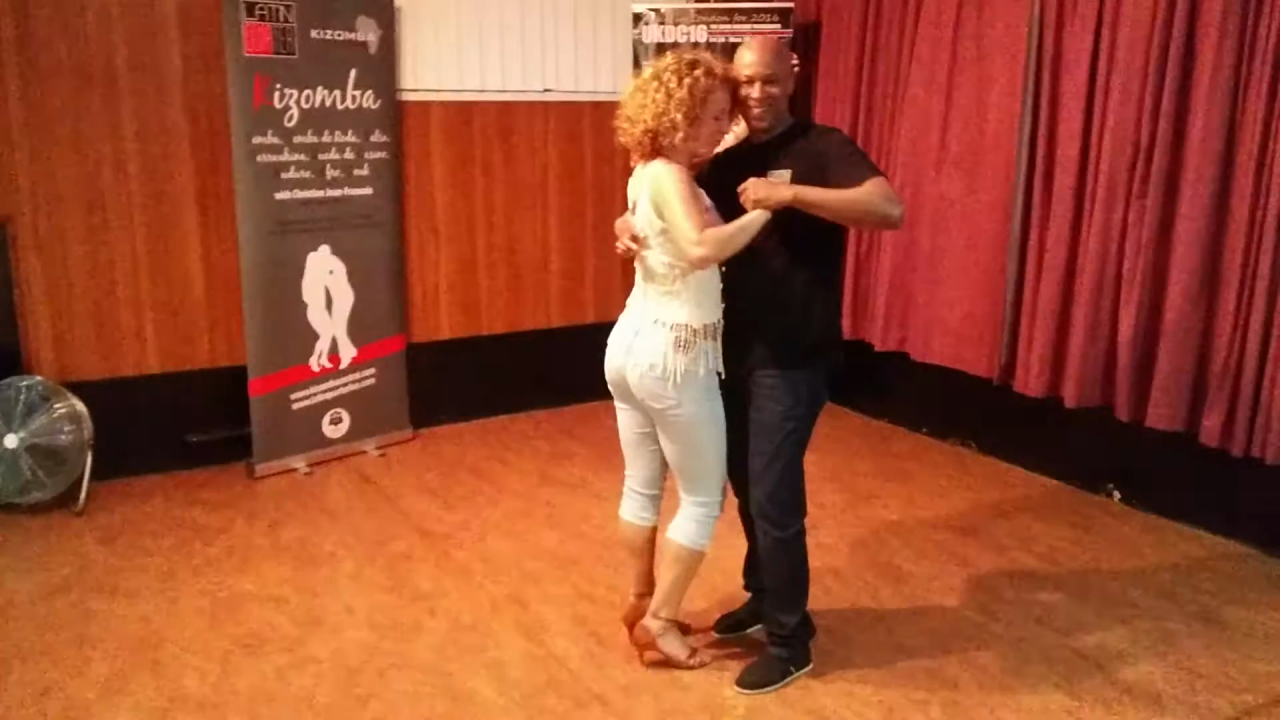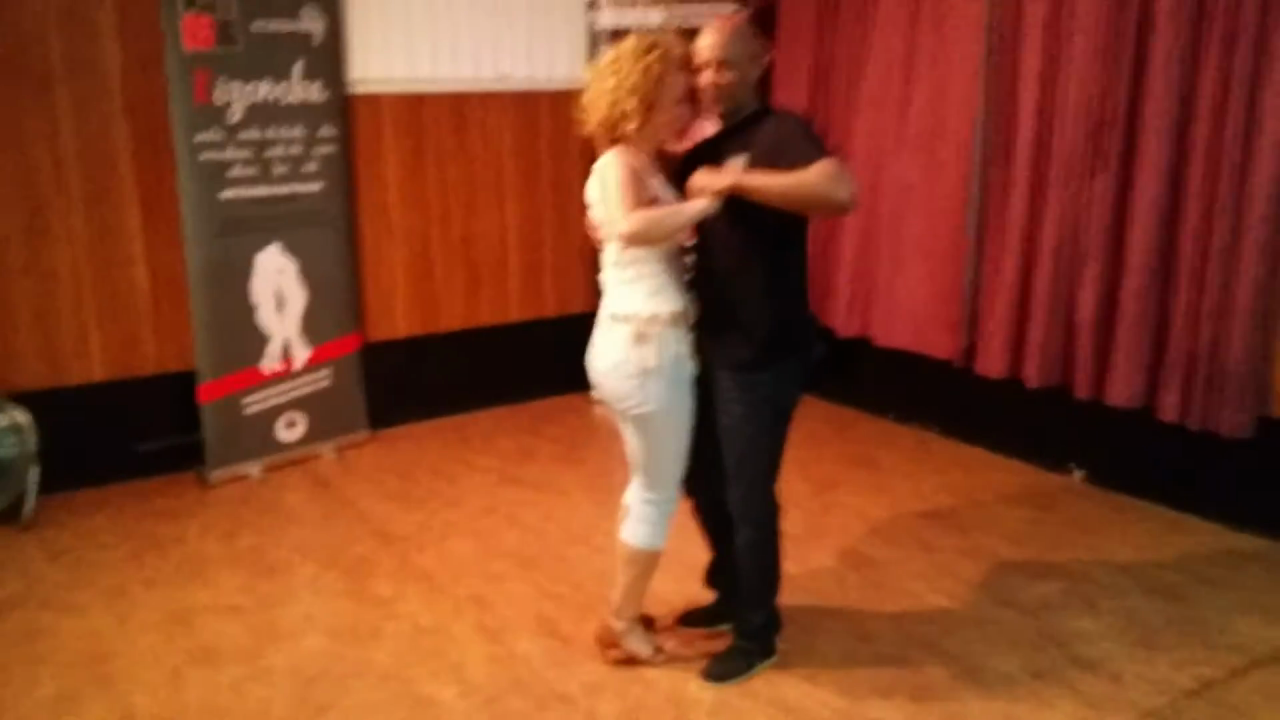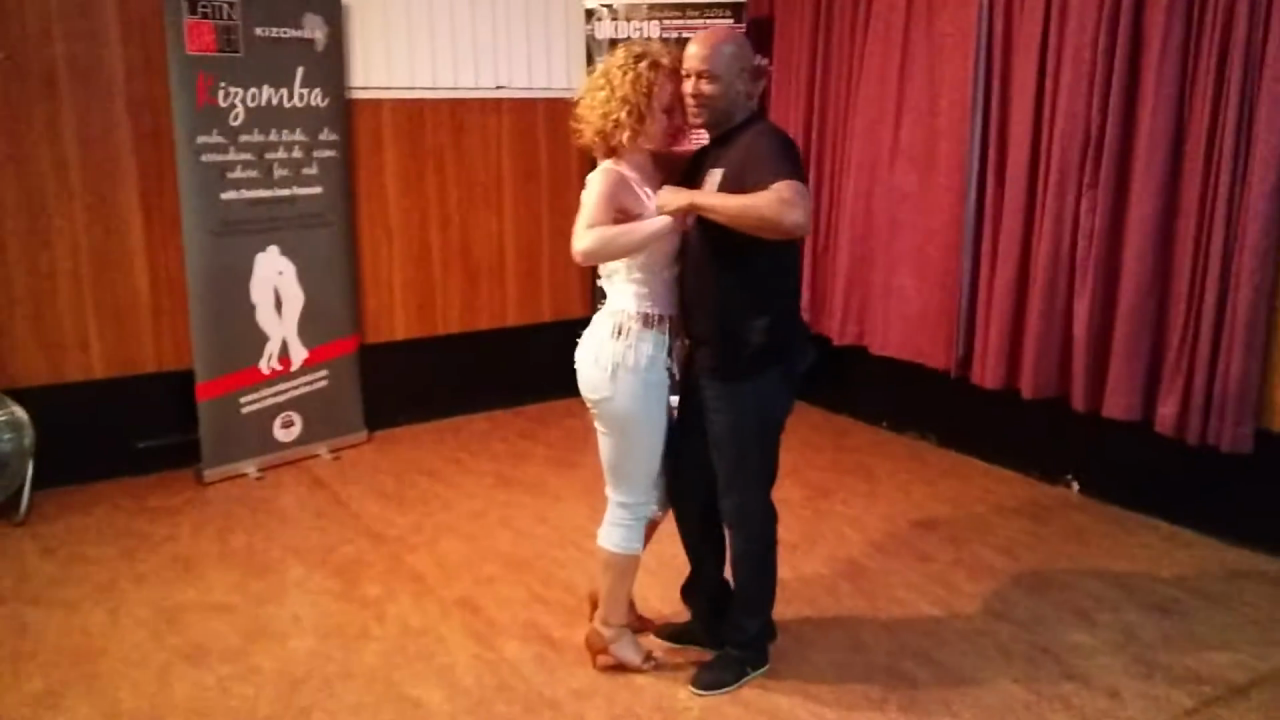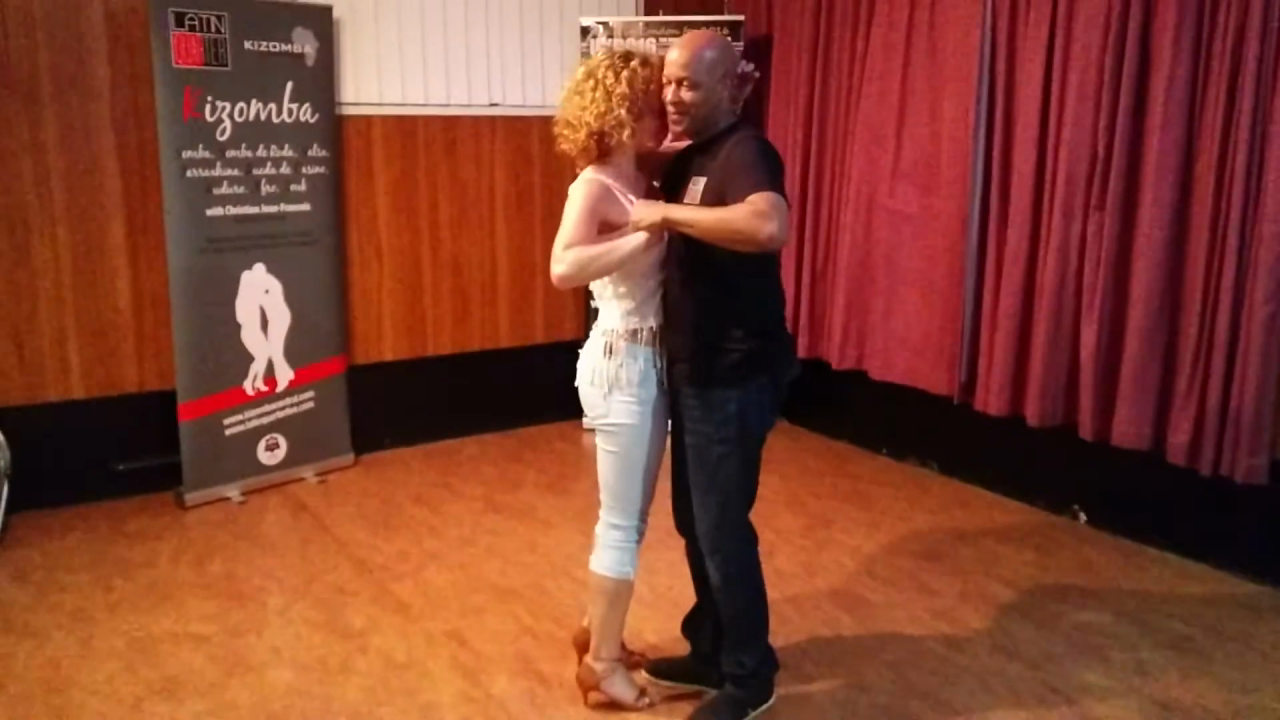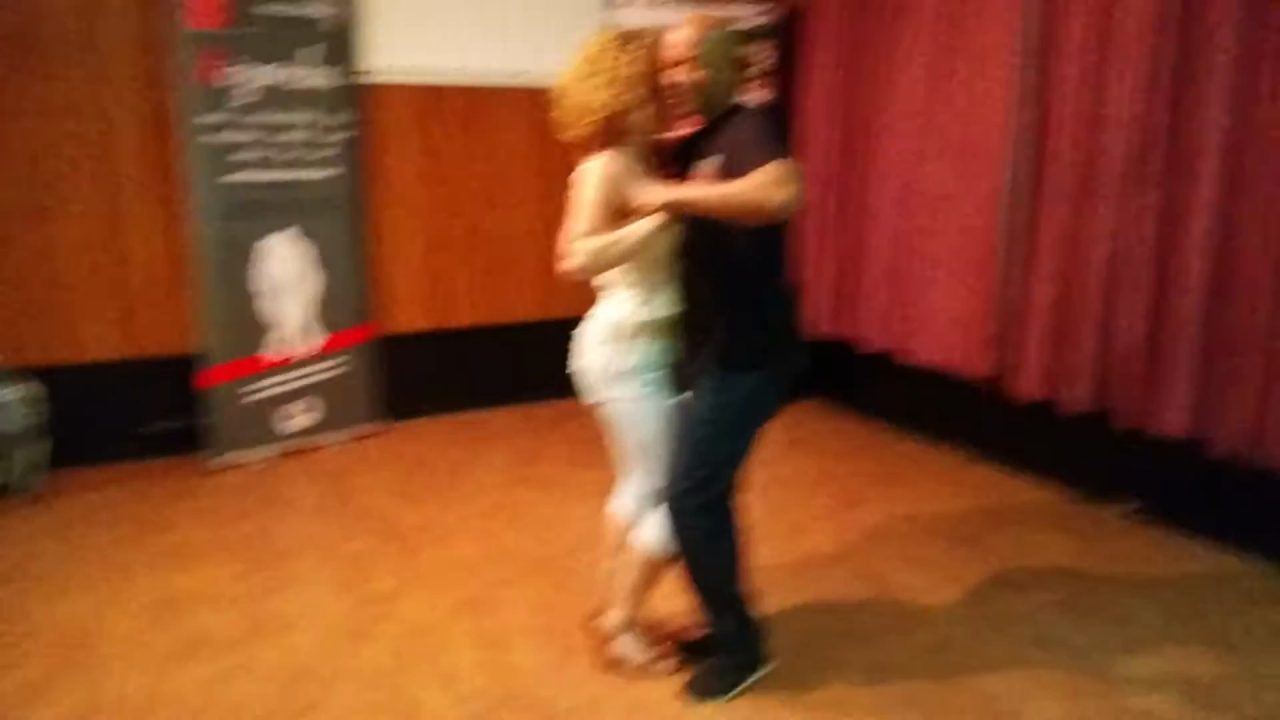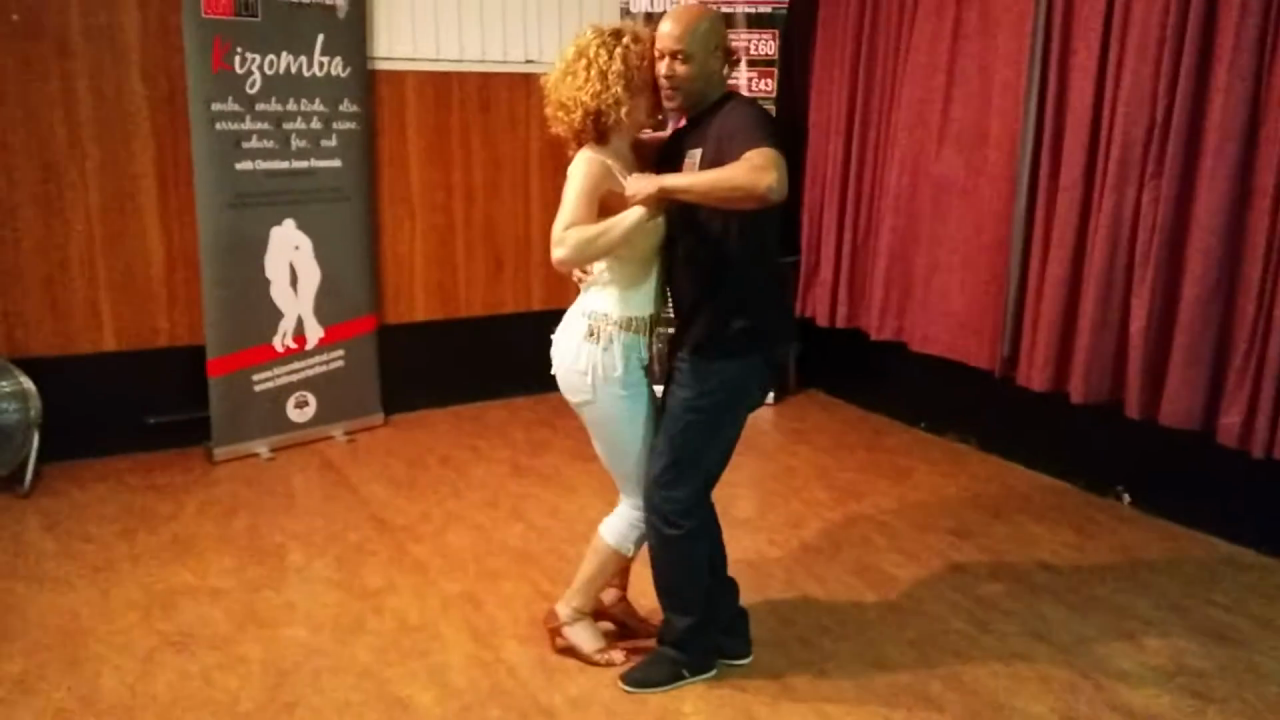
dt=0.5s
person 1, frame 1
left shoulder: (822, 148)
right shoulder: (729, 163)
left elbow: (888, 208)
left wrist: (790, 194)
right wrist: (631, 223)
left hip: (795, 356)
right hip: (741, 348)
left knee: (774, 497)
right knee: (746, 486)
left ankle: (789, 640)
right ankle: (763, 594)
person 1, frame 2
left shoulder: (781, 134)
right shoulder: (705, 151)
left elbow: (838, 192)
left wrist: (736, 181)
left hip: (764, 353)
right hip: (718, 346)
left knee: (747, 495)
right knee: (704, 477)
left ankle: (756, 633)
right ankle: (734, 593)
person 1, frame 3
left shoulder: (762, 146)
right shoulder: (706, 157)
left elbow: (792, 215)
left wrist: (695, 200)
left hip: (753, 361)
right hip: (709, 355)
left knee: (742, 504)
right knee: (686, 486)
left ankle: (748, 642)
right ankle: (711, 613)
person 1, frame 4
left shoulder: (745, 153)
right shoulder: (687, 160)
left elbow: (768, 227)
left wrist: (668, 214)
left hip: (736, 375)
right hip: (695, 369)
left knee: (722, 530)
right knee: (693, 521)
right ankle: (710, 651)
person 1, frame 5
left shoulder: (747, 132)
right shoulder: (693, 145)
left elbow: (781, 193)
left wrist: (677, 195)
left hip: (747, 352)
right hip: (712, 346)
left knee: (690, 492)
right knee: (705, 492)
left ankle: (739, 644)
right ankle: (730, 632)
person 1, frame 6
left shoulder: (740, 121)
right shoulder: (682, 139)
left elbow: (768, 181)
right elbow: (675, 230)
left wrist: (663, 185)
left hip: (734, 344)
right hip: (703, 339)
left knee: (671, 495)
right knee: (683, 490)
left ankle: (691, 646)
right ankle: (721, 628)
person 2, frame 1
left shoulder: (649, 173)
right shoulder: (669, 177)
left elbow: (725, 148)
right elbow: (701, 248)
right wrist: (764, 209)
left hip: (630, 344)
right hip: (676, 358)
left knee: (641, 486)
right knee: (703, 499)
left ankle: (640, 602)
right ankle: (659, 620)
person 2, frame 2
left shoulder: (641, 164)
right shoulder: (618, 169)
right elbow: (630, 229)
right wrist: (707, 201)
left hip: (626, 340)
right hip: (643, 349)
left knee: (648, 481)
right knee: (658, 496)
left ankle: (622, 604)
right ankle: (622, 626)
person 2, frame 3
left shoulder: (654, 172)
right shoulder: (610, 180)
right elbow: (586, 246)
right wrist: (670, 218)
left hip: (648, 348)
right hip: (625, 349)
left knee: (660, 486)
right knee: (631, 499)
left ankle: (612, 596)
right ankle: (610, 627)
person 2, frame 4
left shoulder: (640, 180)
right shoulder: (594, 187)
right elbow: (564, 267)
right wrist: (647, 233)
left hip: (648, 358)
right hip: (622, 362)
left knee: (629, 509)
right knee: (624, 520)
left ankle: (595, 629)
right ankle: (602, 661)
person 2, frame 5
left shoulder: (644, 163)
right shoulder: (605, 171)
right elbow: (577, 259)
right wrist: (659, 218)
left hip: (642, 342)
right hip: (625, 348)
left knee: (641, 482)
right knee: (677, 494)
left ankle: (615, 606)
right ankle: (619, 619)
person 2, frame 6
left shoulder: (632, 159)
right shoulder: (592, 166)
right elbow: (564, 250)
right wrist: (645, 208)
left hip: (617, 344)
right hip: (600, 348)
left knee: (650, 481)
right knee: (644, 497)
left ankle: (611, 594)
right ankle: (570, 614)
